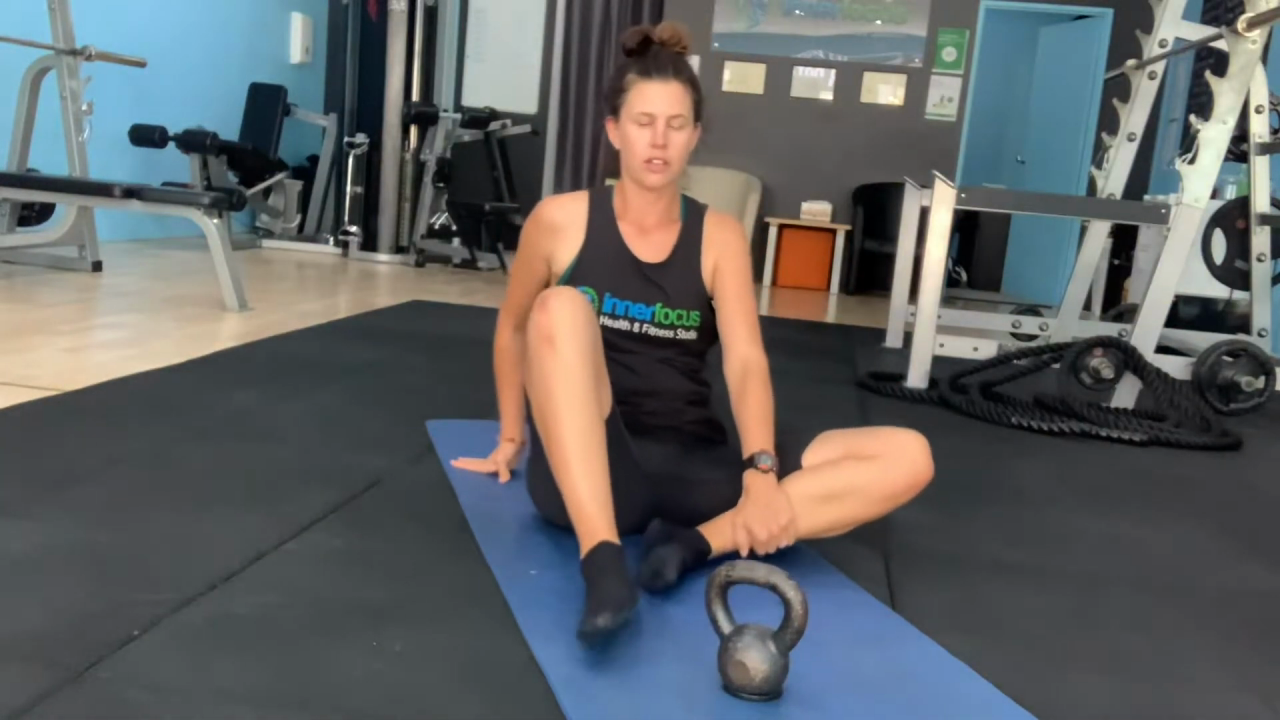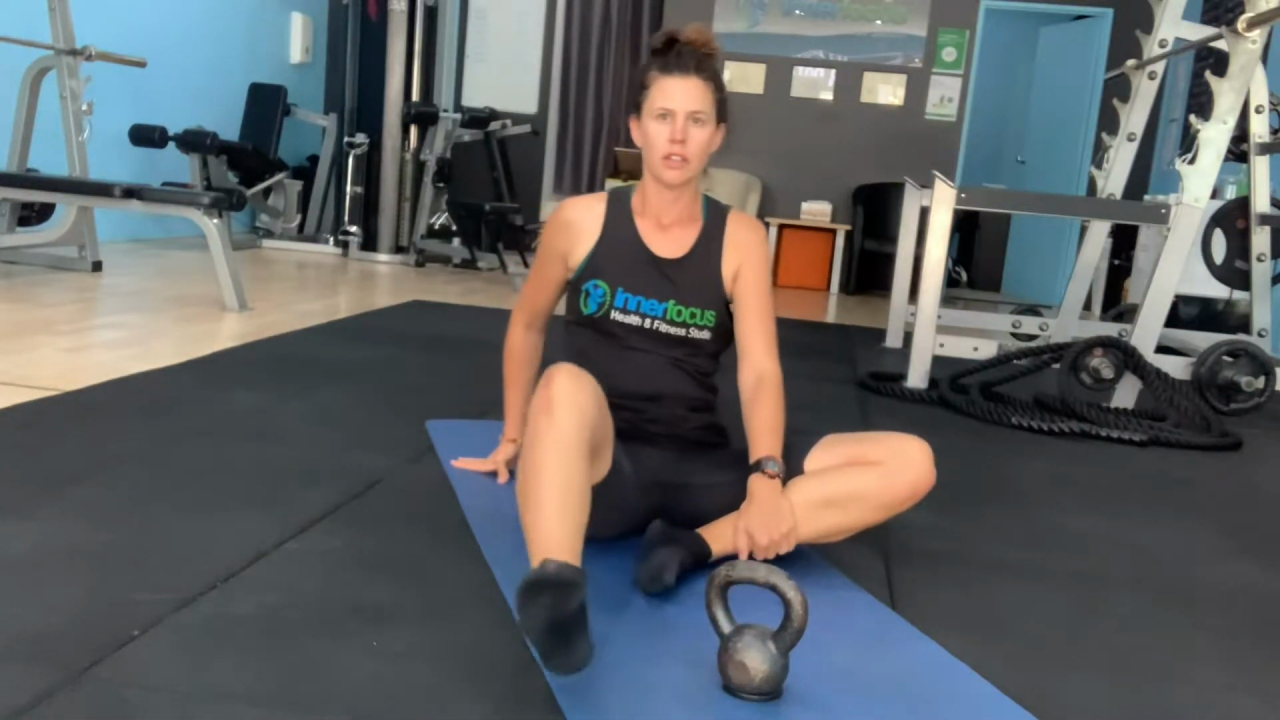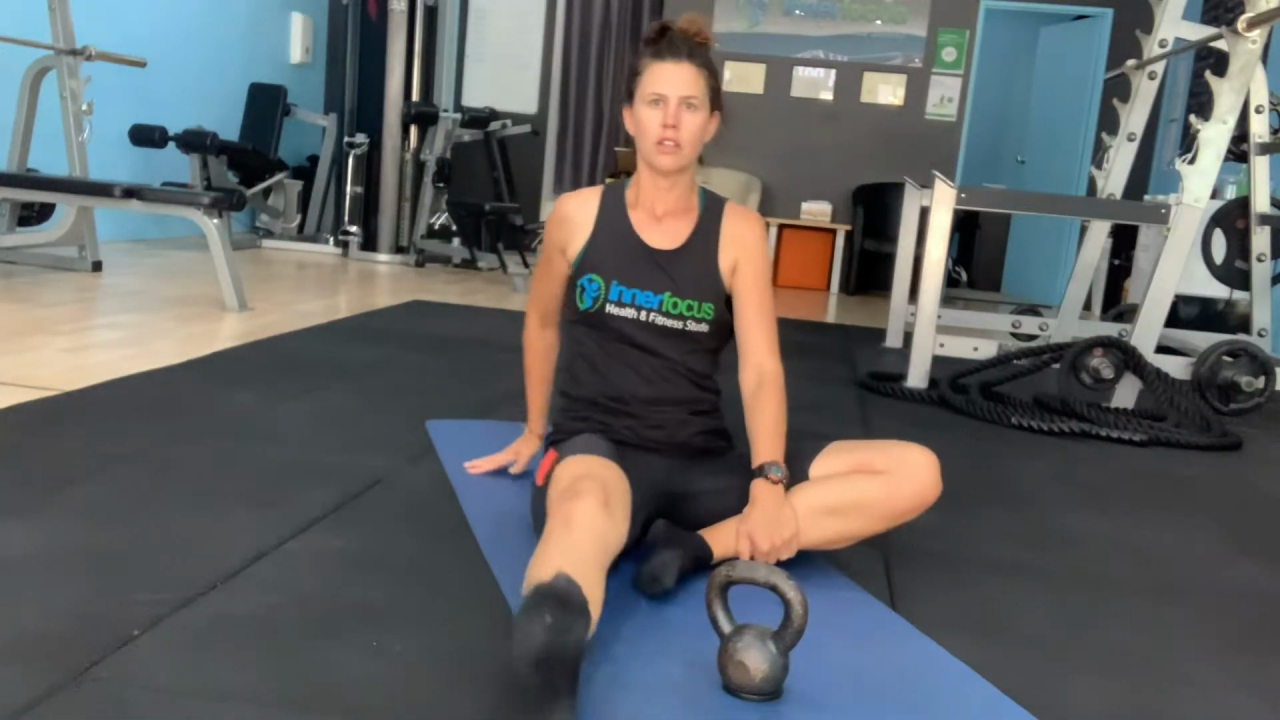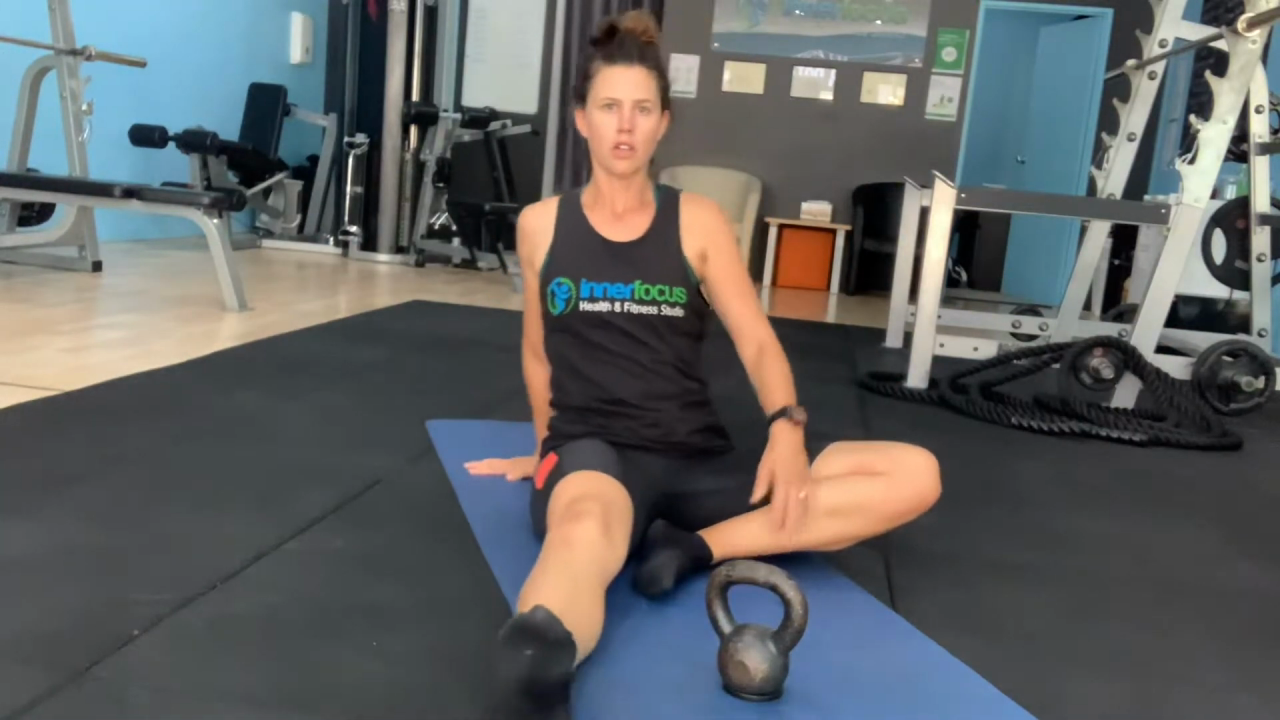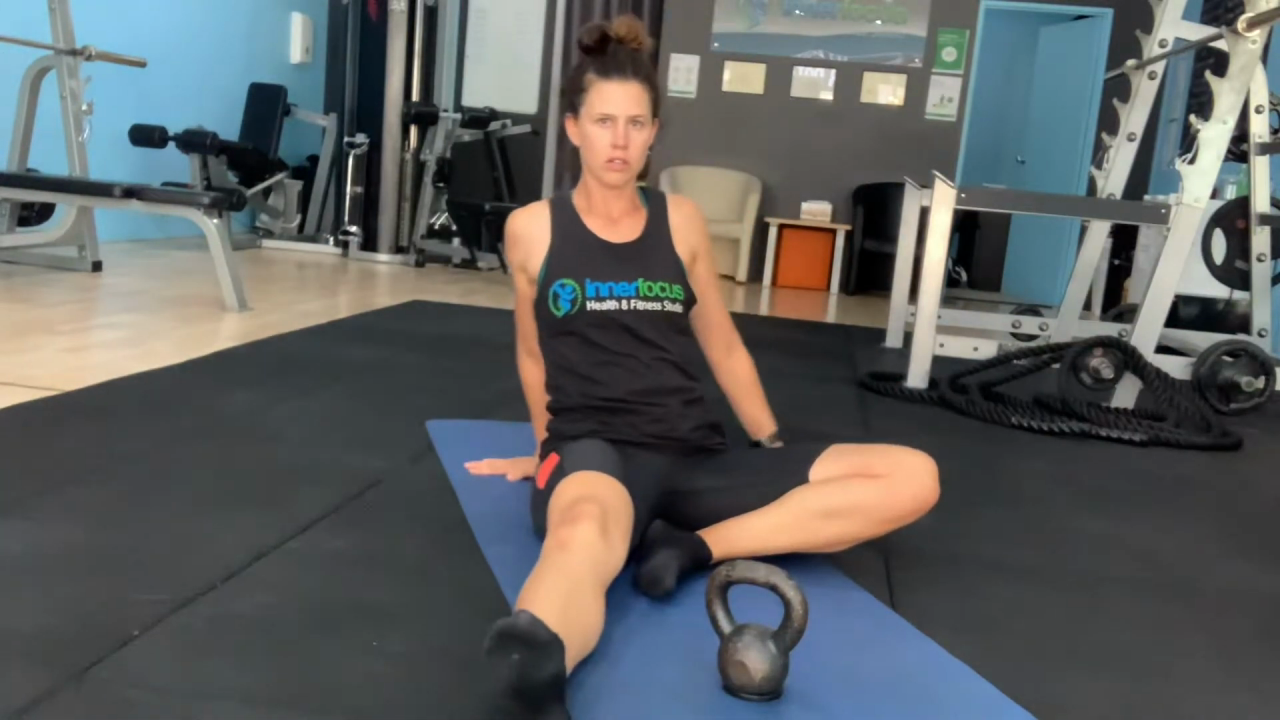
dt=0.4s
person 1, frame 1
left shoulder: (720, 236)
right shoulder: (560, 221)
left elbow: (745, 361)
right elbow: (513, 328)
left wrist: (761, 474)
right wrist: (512, 439)
left hip: (691, 467)
right hip: (587, 470)
left knee: (907, 458)
right knee: (561, 308)
left ankle: (701, 539)
right ankle: (602, 560)
person 1, frame 2
left shoulder: (741, 238)
right shoulder: (580, 221)
left elbow: (759, 370)
right elbow: (527, 327)
left wrist: (766, 482)
right wrist: (513, 439)
left hip: (697, 466)
right hip: (601, 470)
left knee: (909, 463)
right knee: (567, 385)
left ankle: (701, 543)
right ankle: (556, 589)
person 1, frame 3
left shoulder: (739, 230)
right shoulder: (577, 215)
left elbow: (760, 366)
right elbow: (543, 324)
left wrist: (769, 485)
right wrist: (533, 434)
left hip: (700, 461)
right hip: (597, 446)
left knee: (915, 475)
right knee: (588, 507)
left ankle: (703, 545)
right ankle: (550, 646)
person 1, frame 4
left shoulder: (697, 218)
right shoulder: (541, 223)
left elbow: (756, 337)
left wrist: (784, 426)
right wrist: (548, 449)
left hip: (698, 454)
right hip: (593, 447)
left knee: (914, 475)
right knee: (586, 528)
left ankle: (700, 546)
person 1, frame 5
left shoulder: (681, 219)
right shoulder: (532, 227)
left elbow: (723, 344)
left wrist: (773, 445)
right wrist: (548, 448)
left hip: (696, 452)
right hip: (593, 448)
left knee: (911, 479)
right knee: (585, 531)
left ankle: (698, 546)
